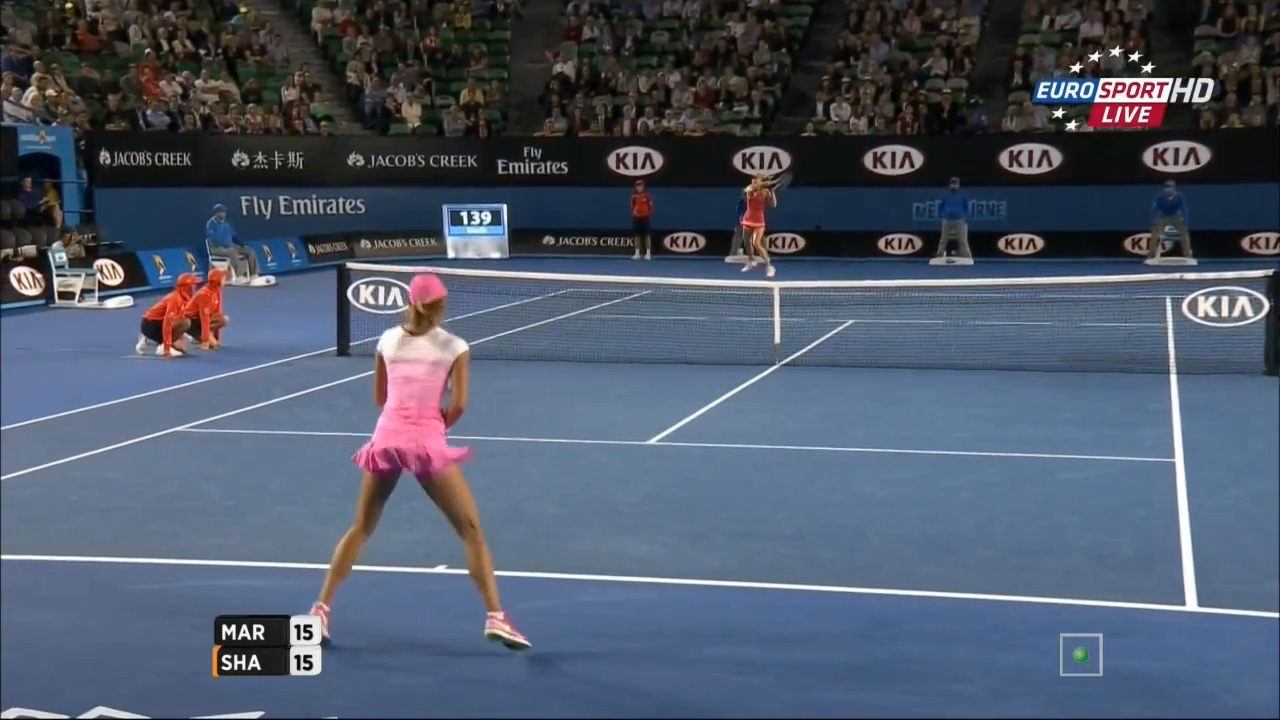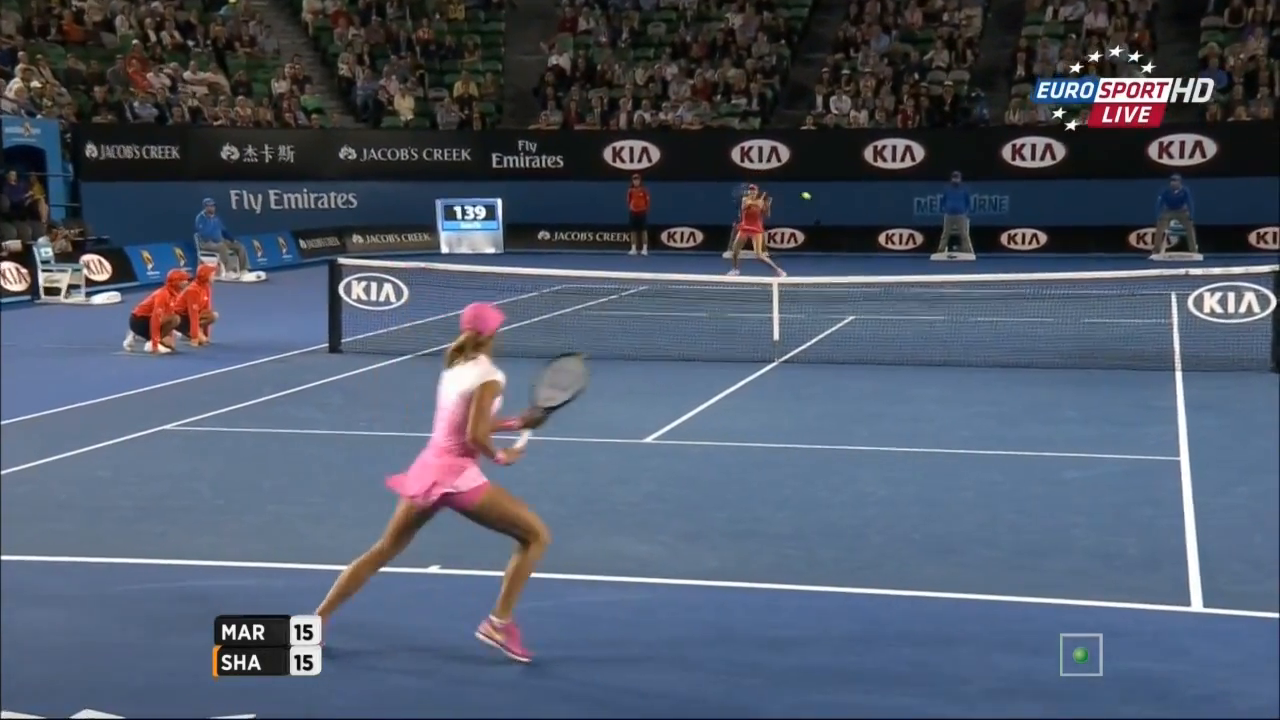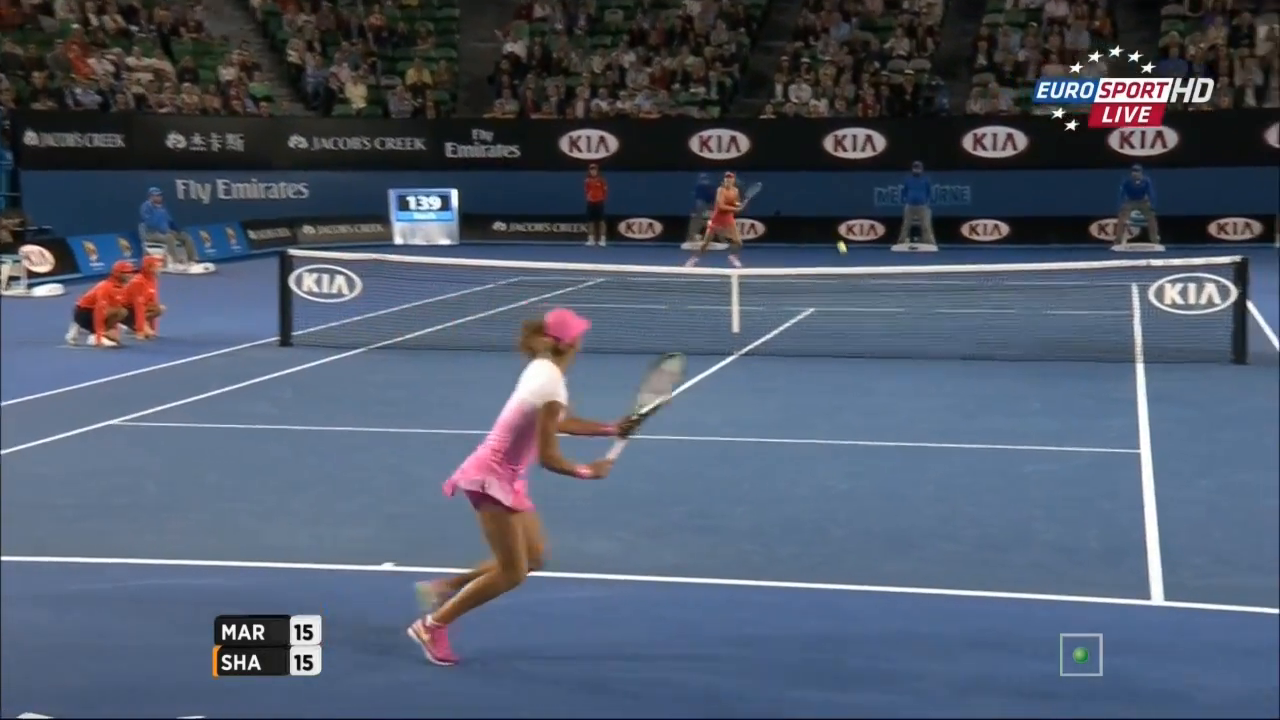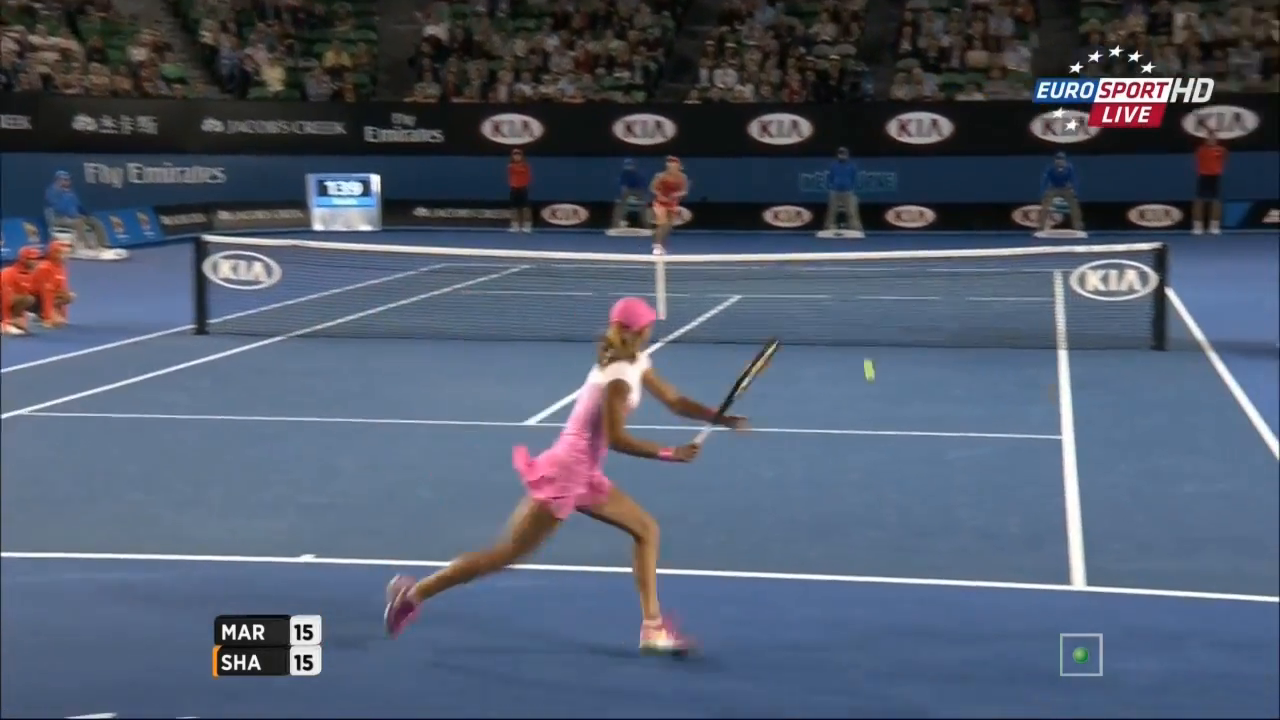
dt=0.2s
person 1, frame 1
left shoulder: (389, 340)
right shoulder: (455, 347)
left elbow: (381, 398)
right elbow: (458, 407)
left hip: (387, 438)
right hip: (427, 443)
left knee: (361, 528)
right knee: (471, 531)
left ankle: (321, 608)
right ankle: (496, 617)
person 1, frame 2
left shoulder: (455, 367)
right shoulder: (490, 375)
right elbow: (474, 437)
left wrist: (518, 422)
right wrist: (499, 456)
left hip: (428, 470)
right hip: (457, 476)
left knee: (382, 552)
right knee: (536, 537)
left ankle: (316, 621)
right ankle: (499, 624)
person 1, frame 3
left shoulder: (541, 367)
right shoulder: (552, 391)
left elbow: (558, 422)
right elbow: (548, 457)
left wrist: (611, 429)
right wrist: (584, 471)
left hip: (501, 473)
right hip: (492, 477)
left knee: (534, 558)
right knee: (512, 573)
left ankle: (441, 590)
right ankle: (433, 627)
person 1, frame 4
left shoulder: (637, 363)
right shoulder: (620, 375)
left elbow: (677, 402)
right elbow: (616, 439)
left wrist: (722, 418)
right wrist: (669, 453)
left hip: (583, 474)
right hip: (564, 475)
left knee: (646, 531)
right knee: (505, 557)
left ankle: (653, 628)
right ankle: (412, 594)
